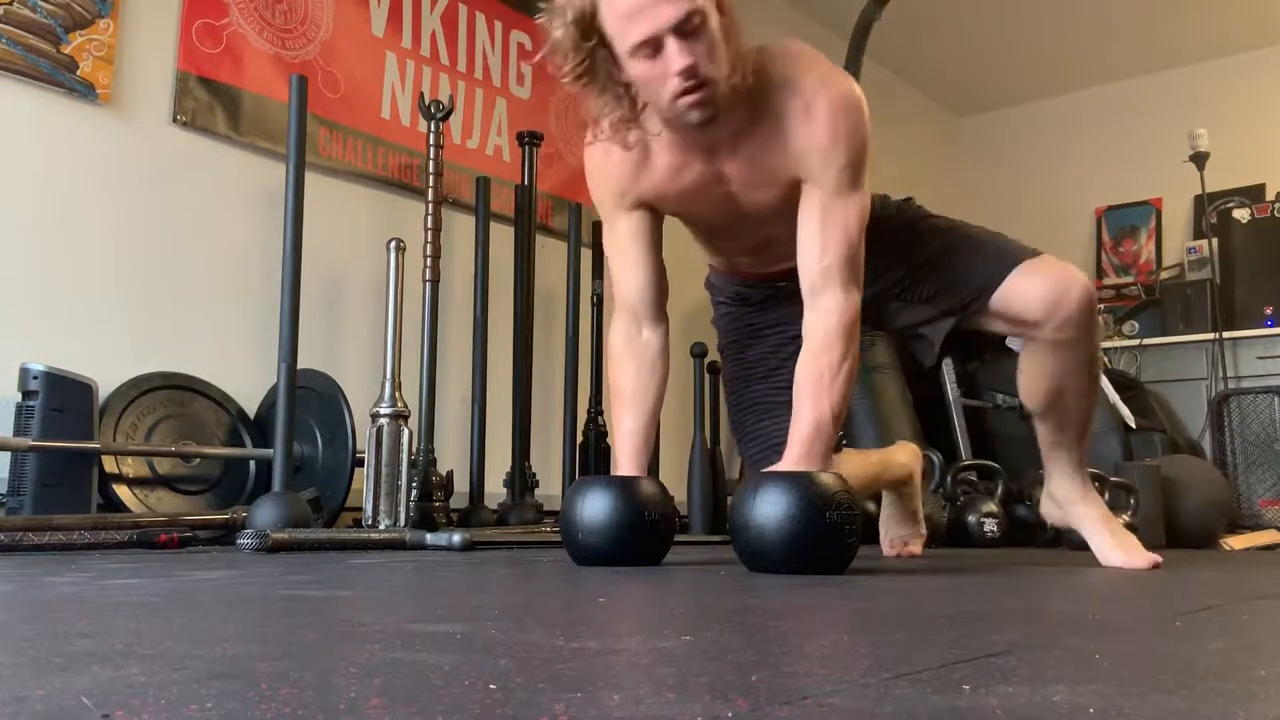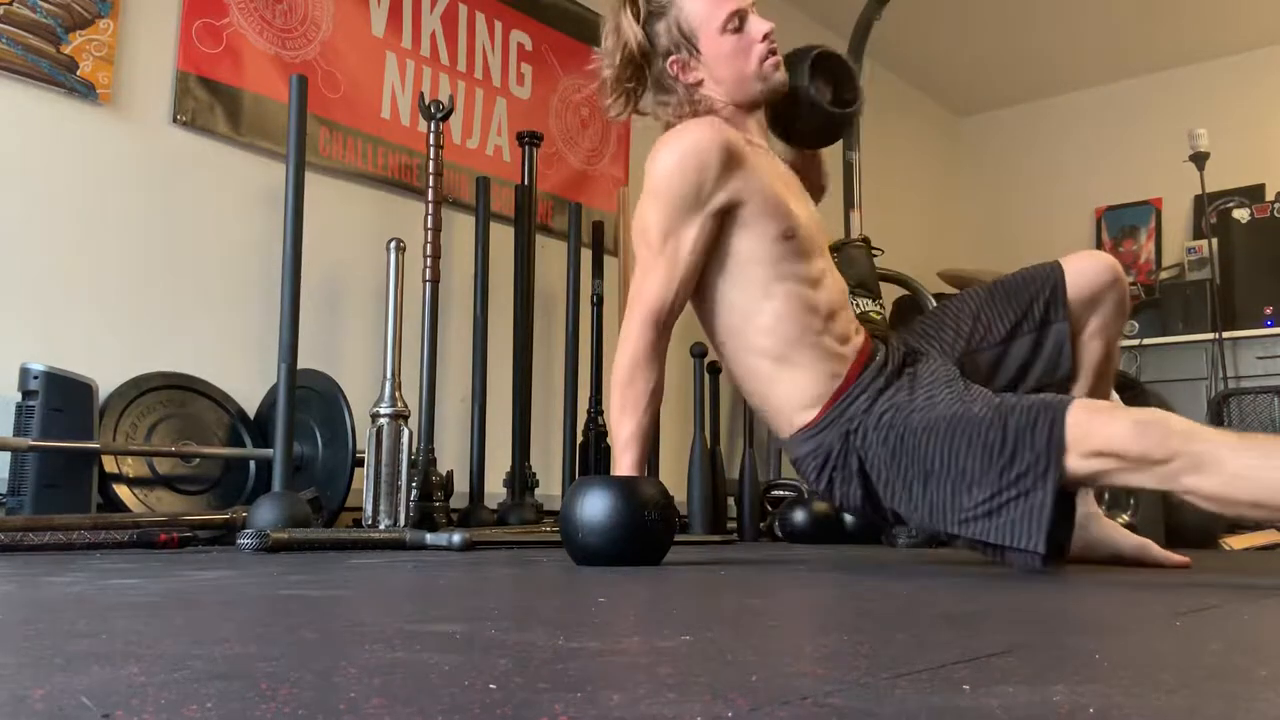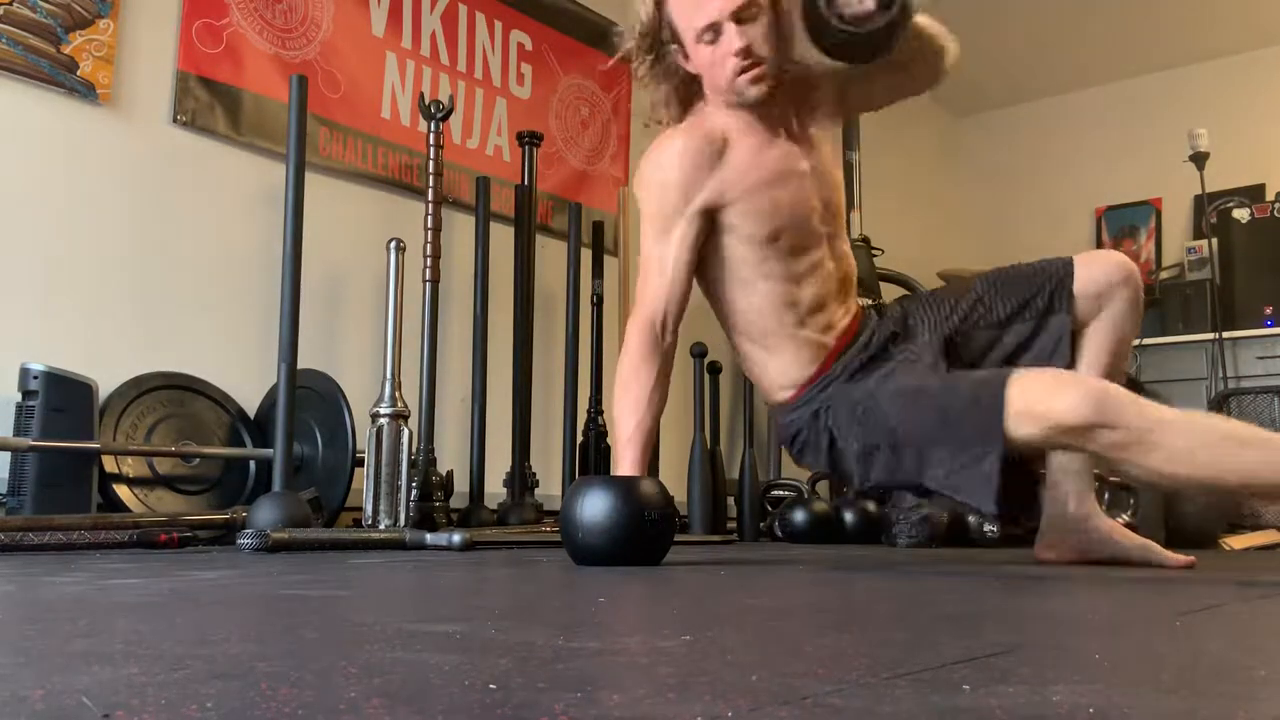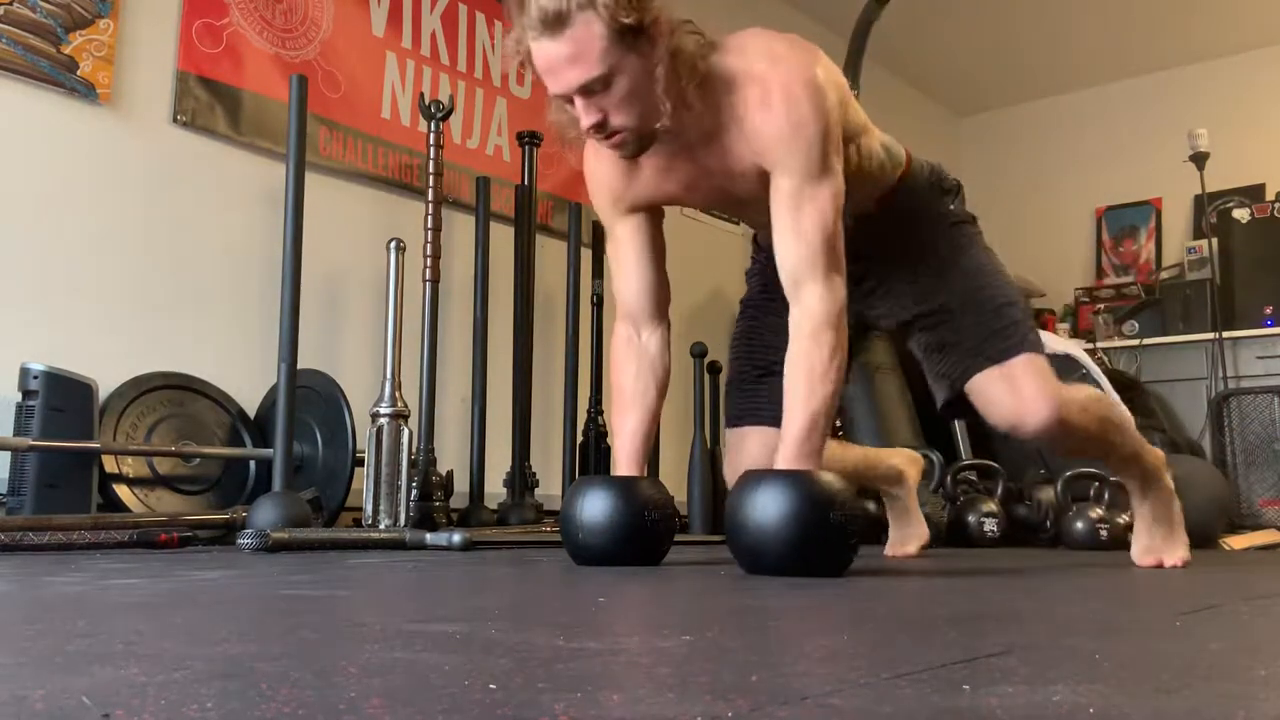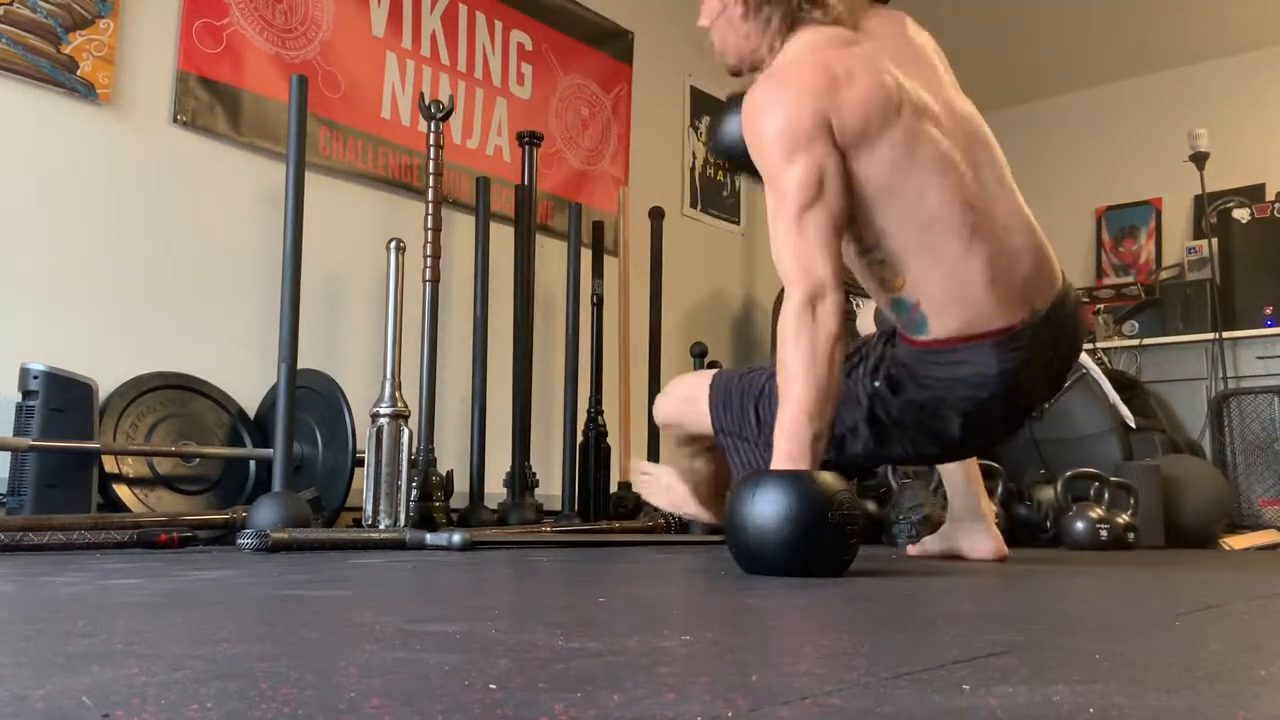
dt=1s
person 1, frame 1
left shoulder: (817, 99)
right shoulder: (618, 153)
left elbow: (832, 307)
right elbow: (638, 327)
left wrist: (802, 469)
left hip: (867, 239)
right hip: (752, 288)
left knee: (1064, 298)
left ankle: (1068, 487)
right ankle: (896, 472)
person 1, frame 2
left shoulder: (752, 146)
right shoulder: (696, 149)
right elbow: (647, 322)
left hip: (892, 366)
right hip: (859, 431)
left knee: (1097, 278)
right knee: (1125, 438)
left ankle: (1072, 517)
person 1, frame 3
left shoulder: (805, 93)
right shoulder: (689, 156)
left elbow: (935, 61)
right elbow: (651, 326)
right wrist: (626, 485)
left hip: (884, 337)
right hip: (835, 407)
left knee: (1110, 279)
right knee: (1067, 405)
left ankle: (1070, 514)
person 1, frame 4
left shoulder: (778, 88)
right shoulder: (611, 163)
left elbow: (818, 295)
right elbow: (639, 327)
left wrist: (795, 473)
right wrist: (625, 486)
left hip: (907, 217)
right hip: (785, 248)
left knee: (1033, 412)
right knee: (751, 479)
left ankle: (1150, 481)
right ankle: (894, 472)
person 1, frame 5
left shoulder: (785, 93)
left elbow: (813, 299)
left wrist: (788, 479)
left hip: (962, 375)
left knee: (675, 405)
left ankle: (713, 507)
right ankle: (970, 523)
